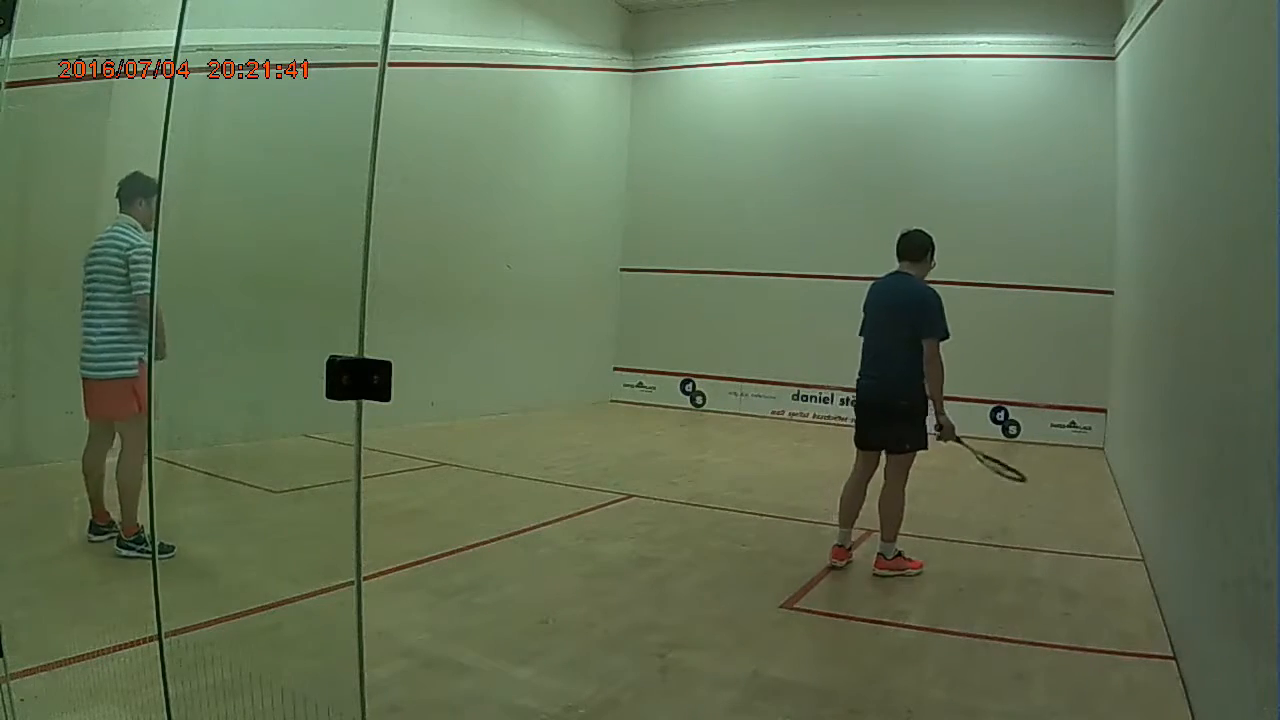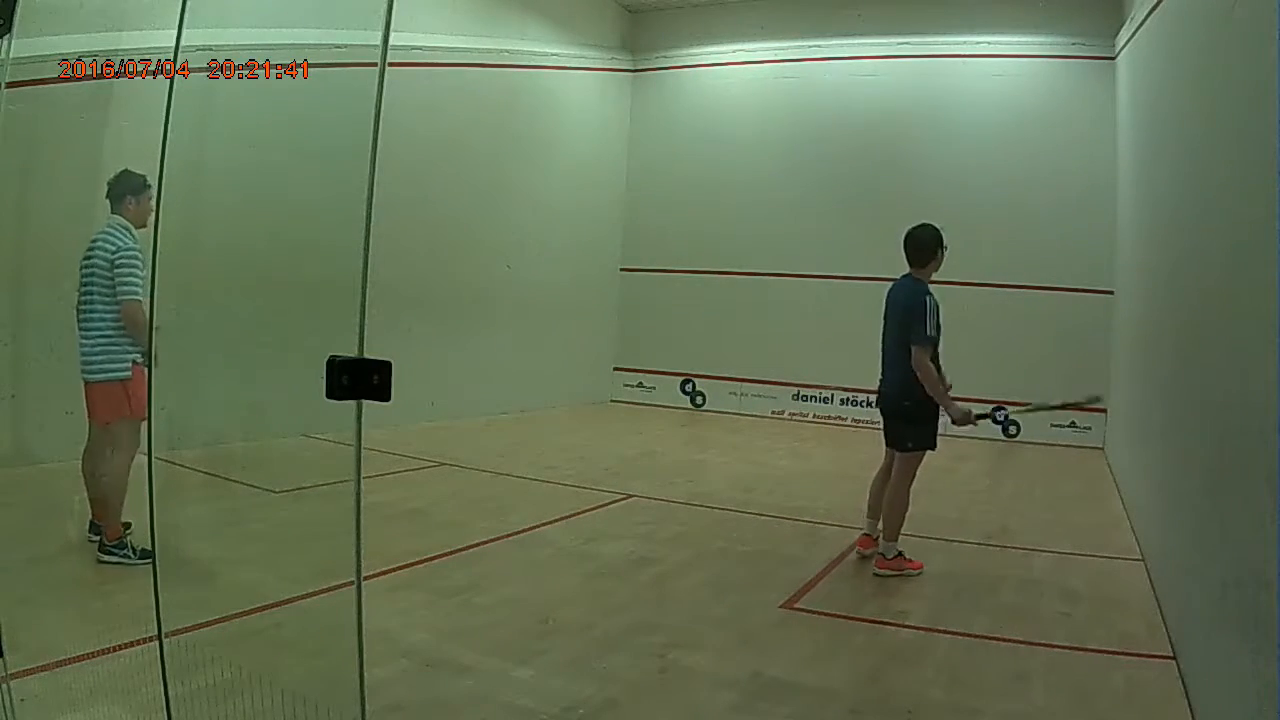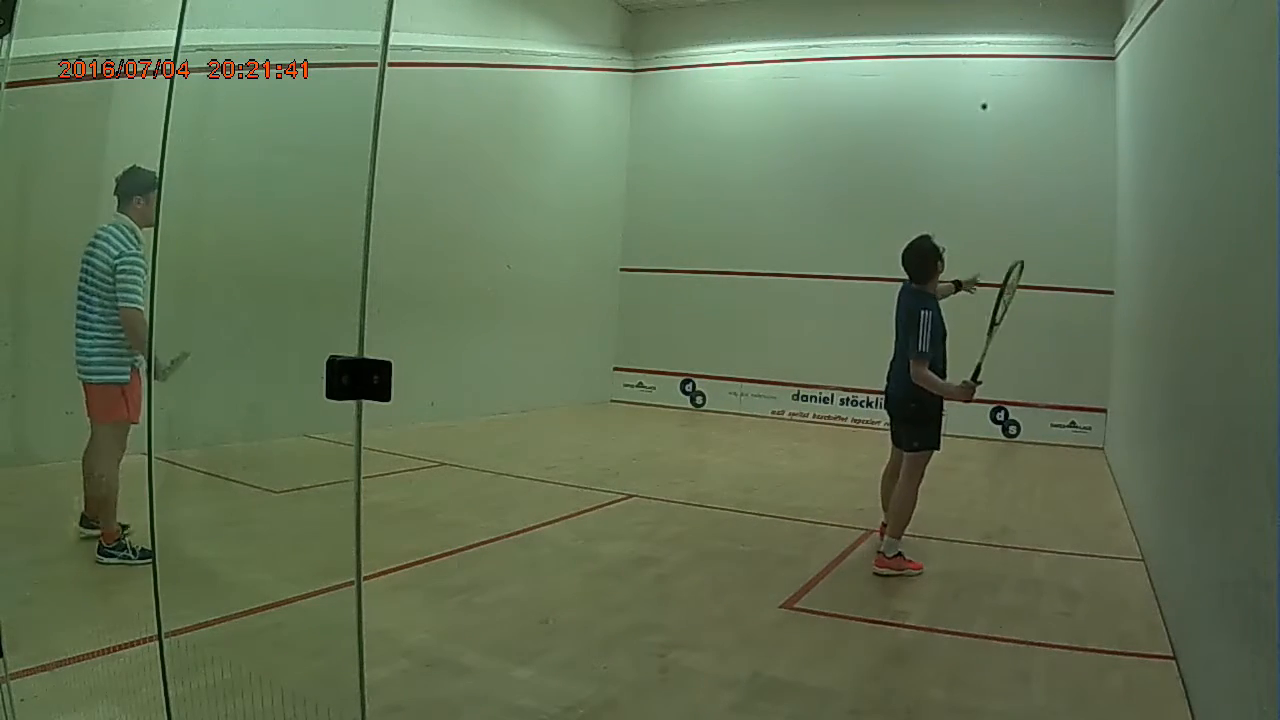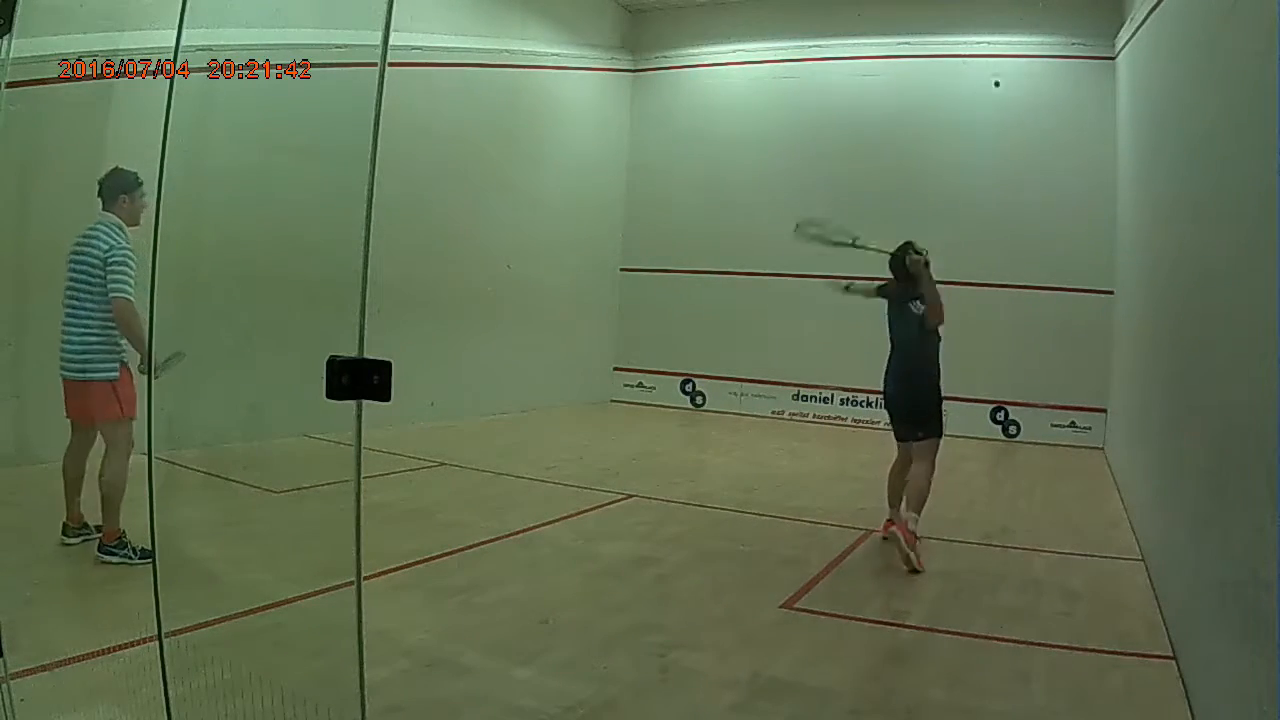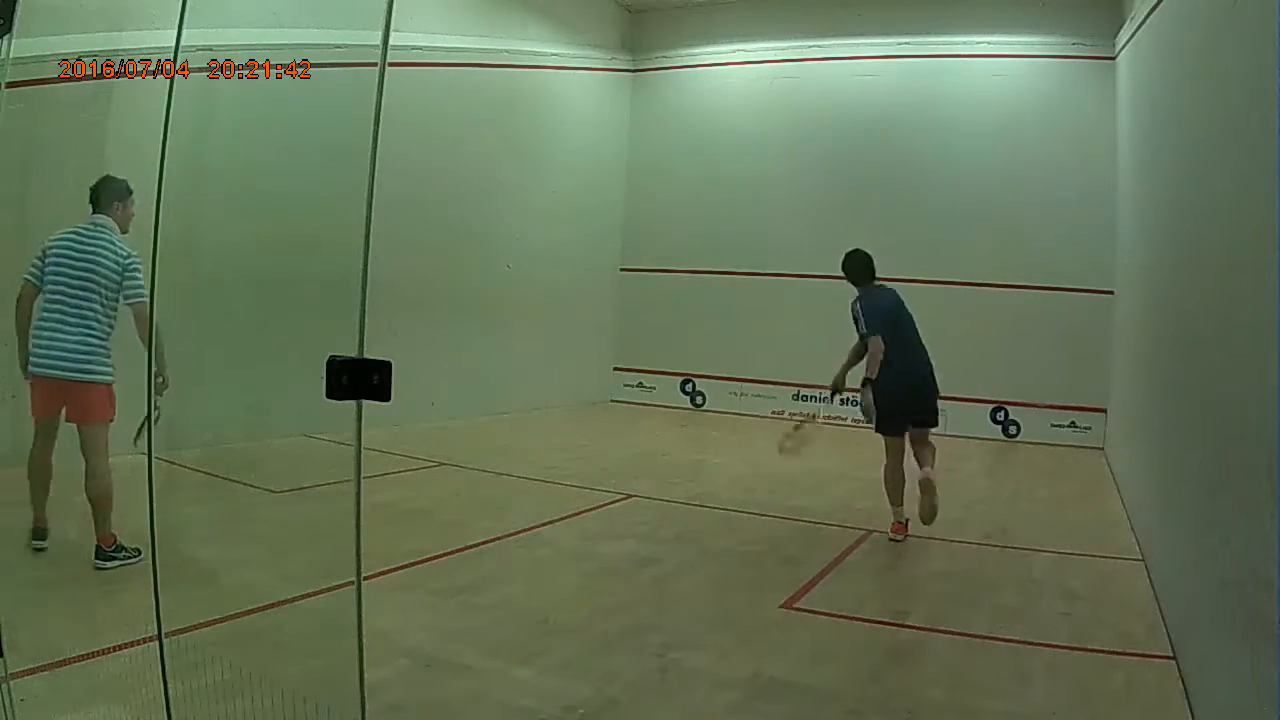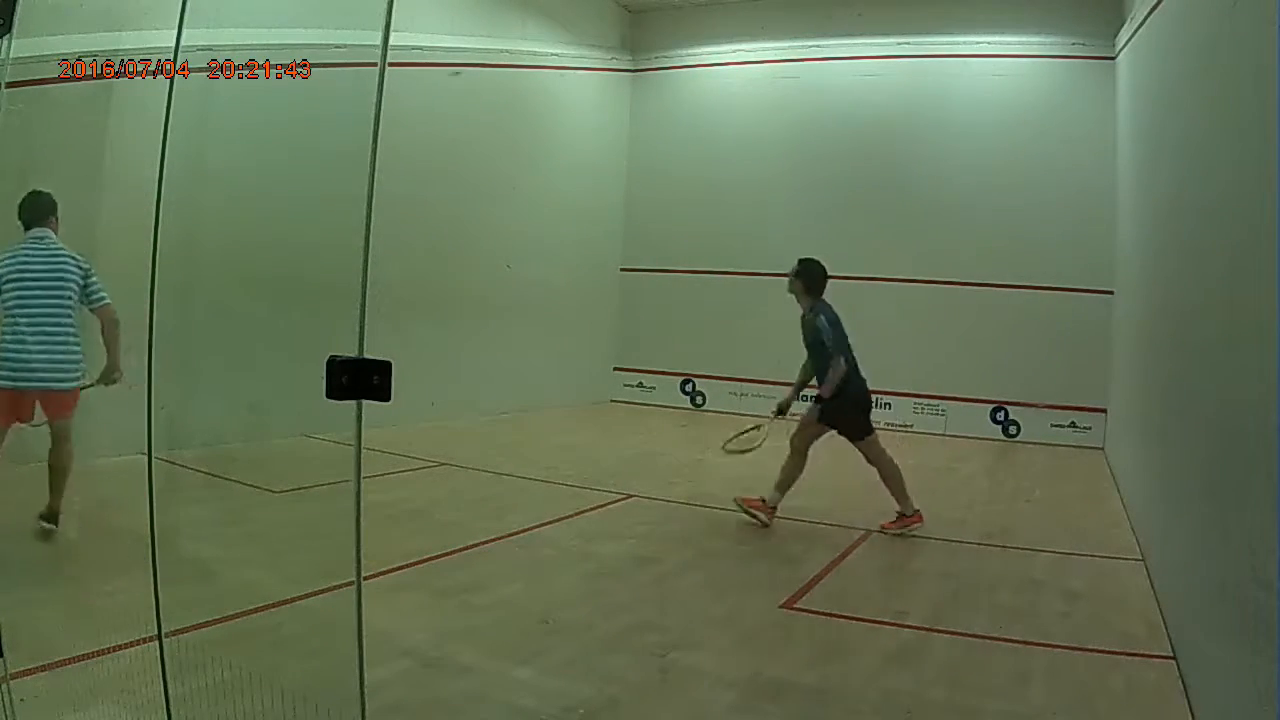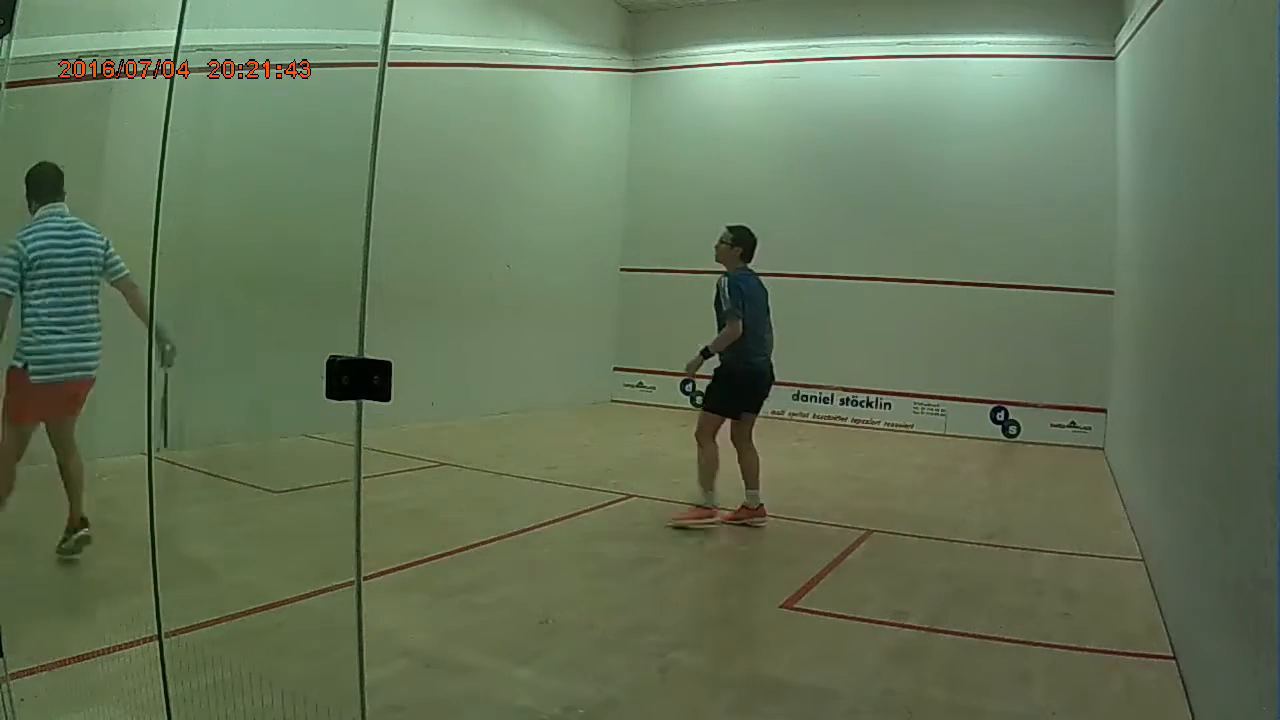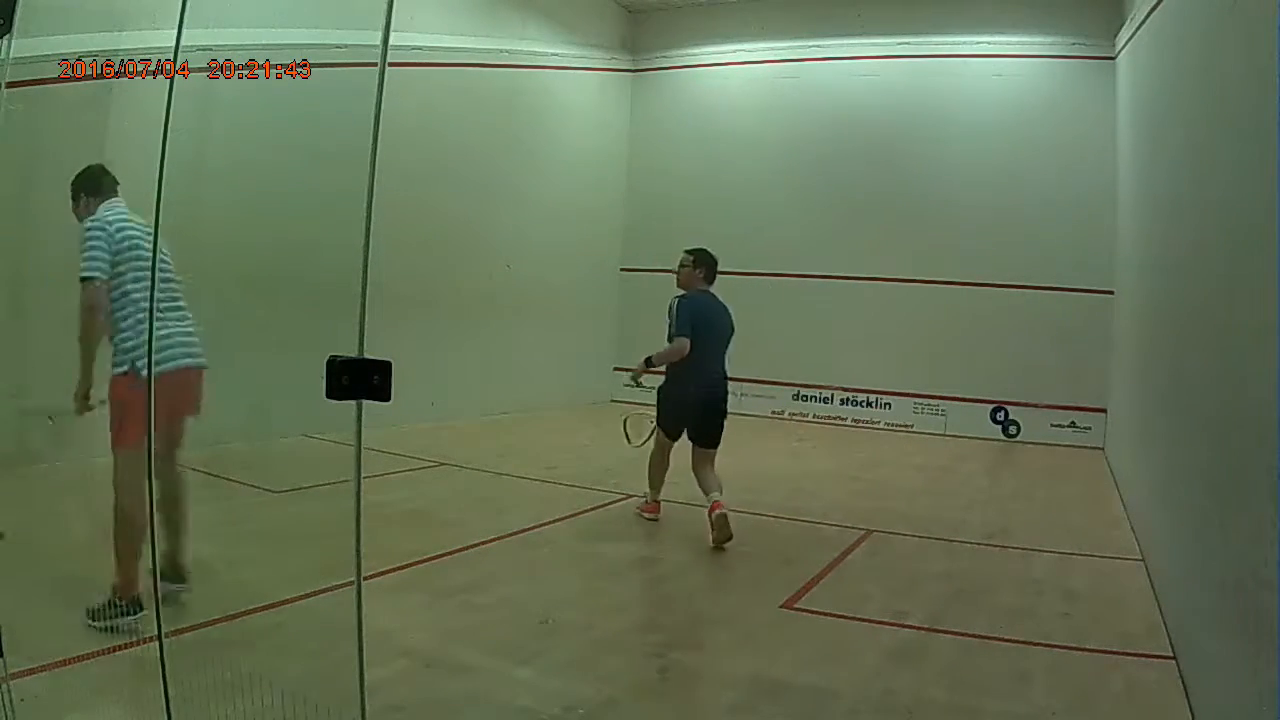
dt=0.4s
person 1, frame 1
left shoulder: (99, 244)
right shoulder: (137, 244)
right elbow: (145, 304)
right wrist: (160, 344)
left hip: (94, 359)
right hip: (124, 361)
left knee: (98, 440)
right knee: (135, 445)
left ankle: (100, 521)
right ankle: (130, 535)
person 1, frame 2
left shoulder: (96, 243)
right shoulder: (125, 246)
right elbow: (131, 310)
right wrist: (149, 347)
left hip: (94, 360)
right hip: (119, 362)
left knee: (99, 442)
right knee: (123, 448)
left ankle: (100, 520)
right ankle: (112, 539)
person 1, frame 3
left shoulder: (101, 236)
right shoulder: (129, 252)
right elbow: (131, 318)
right wrist: (153, 358)
left hip: (93, 358)
right hip: (113, 364)
left knee: (99, 442)
right knee: (110, 451)
left ankle: (92, 515)
right ankle: (110, 541)
person 1, frame 4
left shoulder: (84, 240)
right shoulder: (117, 246)
right elbow: (122, 309)
right wrist: (146, 352)
left hip: (74, 360)
right hip: (103, 364)
left knee: (80, 441)
right knee: (119, 447)
left ankle: (73, 523)
right ankle: (112, 540)
person 1, frame 5
left shoulder: (56, 242)
right shoulder: (124, 255)
left elbow: (24, 299)
right elbow: (144, 318)
left wrist: (24, 350)
right wrist: (160, 367)
left hip: (45, 361)
right hip: (89, 366)
left knee: (42, 442)
right knee: (96, 455)
left ankle: (39, 527)
right ankle: (106, 545)
person 1, frame 6
right shoulder: (75, 263)
right elbow: (109, 317)
right wrist: (114, 362)
right hip: (63, 372)
right knee: (62, 439)
right ankle: (52, 512)
person 1, frame 7
right shoulder: (94, 237)
right elbow: (131, 290)
right wrist: (161, 336)
left hip: (37, 363)
right hip: (83, 362)
right knee: (64, 442)
right ankle: (76, 521)
person 1, frame 8
left shoulder: (99, 229)
right shoulder: (143, 232)
left elbow: (95, 302)
left wrist: (86, 376)
left hip: (144, 363)
right hip: (187, 358)
left knee: (129, 477)
right knee: (165, 466)
left ankle: (127, 596)
right ankle: (173, 565)
person 2, frame 1
left shoulder: (875, 289)
right shoulder: (926, 297)
right elbow: (931, 360)
right wrist: (940, 412)
left hip: (868, 392)
right hip: (903, 398)
left knee: (861, 471)
right knee: (895, 478)
left ankle: (841, 545)
right ankle: (887, 555)
person 2, frame 2
left shoulder: (899, 289)
right shoulder: (923, 299)
right elbow: (920, 362)
left wrist: (939, 375)
right wrist: (949, 406)
left hip: (890, 392)
right hip: (912, 398)
left knee: (889, 466)
right knee: (902, 475)
left ankle: (869, 535)
right ankle: (888, 554)
person 2, frame 3
left shoulder: (912, 290)
right shoulder: (924, 312)
left elbow: (934, 292)
right elbow: (919, 372)
left wrist: (960, 286)
right wrist: (952, 392)
left hip: (899, 394)
right hip: (918, 400)
left knee: (897, 463)
right knee: (911, 475)
left ankle: (888, 524)
right ankle: (889, 553)
person 2, frame 4
left shoulder: (896, 291)
right shoulder: (912, 305)
left elbow: (876, 290)
right elbow: (936, 319)
left wrist: (853, 287)
right wrist: (924, 275)
left hip: (897, 391)
right hip: (920, 394)
left knee: (905, 459)
right knee: (924, 462)
left ankle: (893, 520)
right ankle: (908, 527)
person 2, frame 5
left shoulder: (862, 305)
right shoulder: (888, 293)
left elbow: (876, 347)
left wrist: (867, 385)
right wrist: (842, 372)
left hip: (890, 387)
right hip: (923, 381)
left knee: (894, 456)
right knee: (923, 443)
left ankle: (898, 520)
right ankle: (926, 475)
person 2, frame 6
left shoulder: (821, 317)
right shoulder: (810, 316)
left elbow: (838, 365)
left wrist: (818, 403)
right wrist: (793, 393)
left hip: (847, 396)
right hip: (834, 396)
left knee: (874, 455)
right knee: (798, 443)
left ankle: (909, 513)
right ankle: (770, 506)
person 2, frame 7
left shoulder: (730, 281)
right shoulder: (756, 283)
left elbow: (734, 328)
left wrist: (702, 355)
left hip: (738, 370)
right hip: (761, 370)
left knee: (704, 434)
right knee: (742, 438)
left ankle: (707, 507)
right ankle: (754, 506)
person 2, frame 8
left shoulder: (683, 303)
right shoulder: (724, 313)
left elbow: (681, 348)
left wrist: (647, 363)
left hip: (681, 391)
right hip: (716, 394)
left knee: (662, 446)
right knee: (704, 464)
left ankle: (652, 502)
right ankle: (716, 504)
